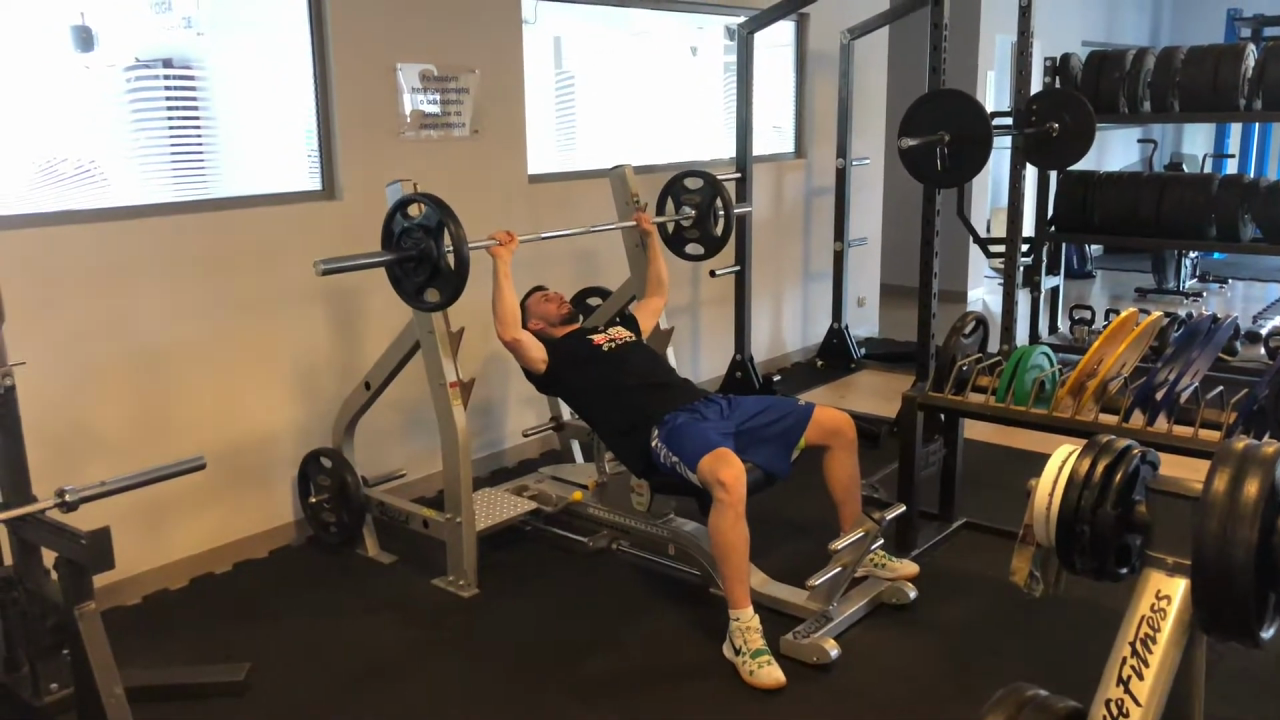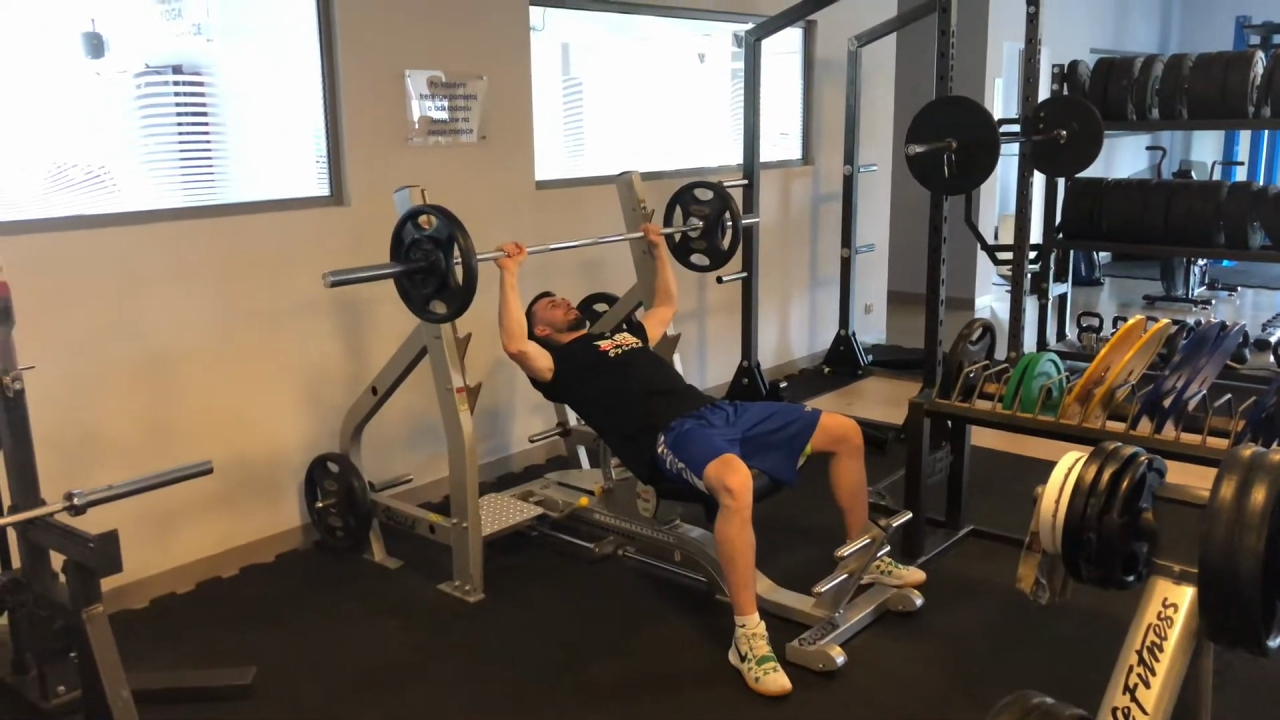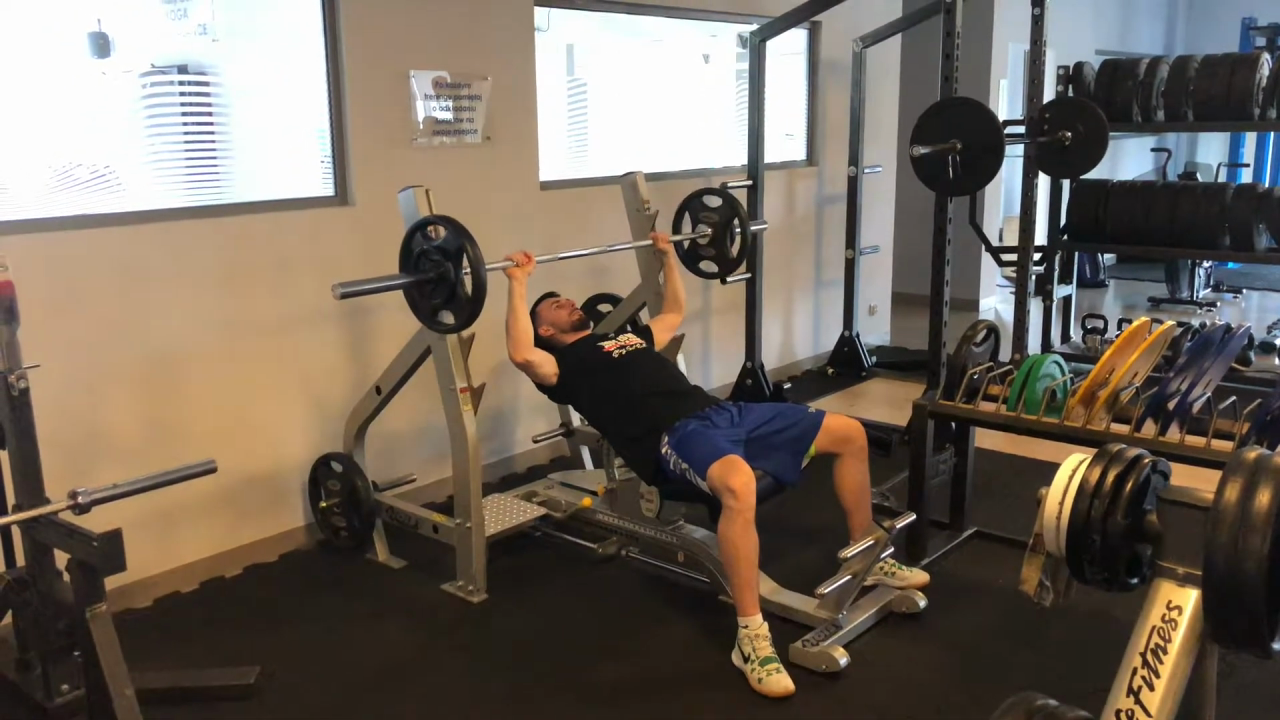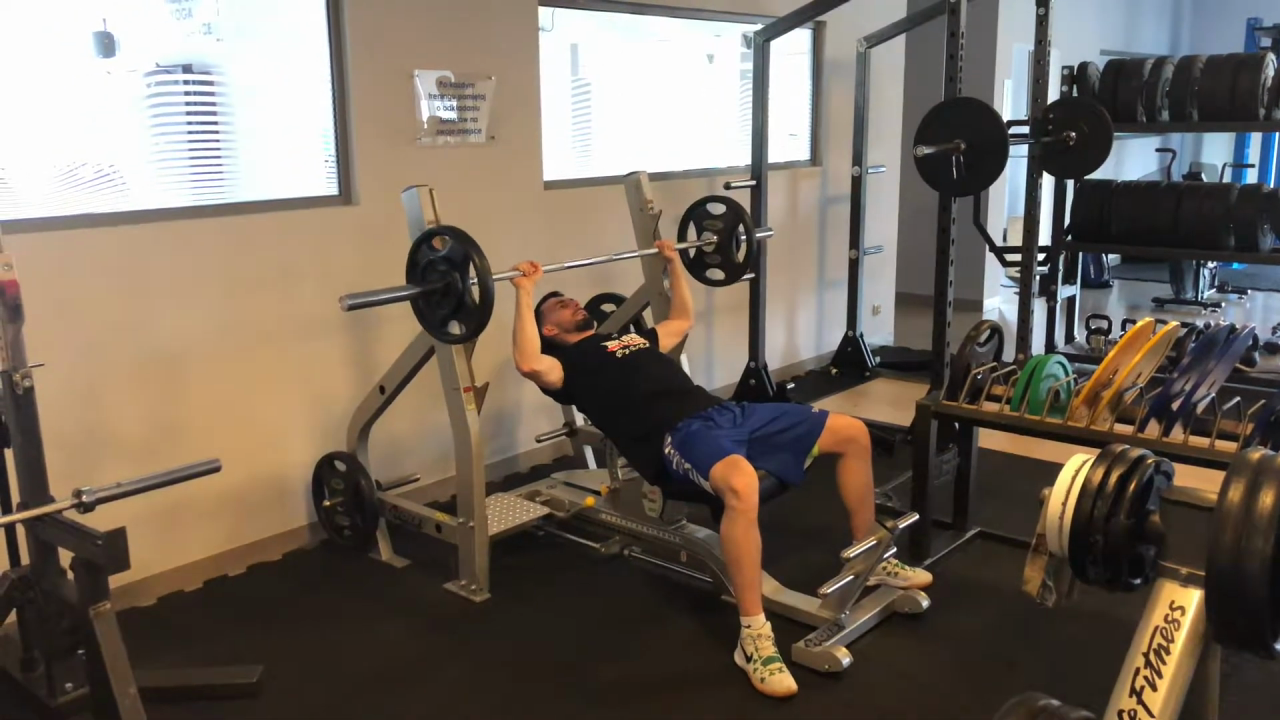
dt=0.5s
person 1, frame 1
left shoulder: (616, 328)
right shoulder: (553, 356)
left elbow: (656, 295)
right elbow: (509, 333)
left wrist: (650, 237)
right wrist: (502, 262)
left hip: (711, 404)
right hip: (664, 428)
left knee: (839, 426)
right knee: (729, 478)
right ankle: (742, 632)
person 1, frame 2
left shoulder: (623, 335)
right shoulder: (560, 361)
left elbow: (666, 305)
right elbow: (515, 344)
left wrist: (658, 249)
right wrist: (510, 273)
left hip: (717, 411)
right hip: (670, 434)
left knee: (846, 433)
right knee: (735, 484)
right ankle: (748, 638)
person 1, frame 3
left shoulder: (627, 336)
right shoulder: (564, 361)
left elbow: (674, 312)
right elbow: (522, 354)
left wrist: (667, 255)
right wrist: (518, 283)
left hip: (720, 412)
right hip: (674, 435)
left knee: (850, 434)
right knee: (738, 485)
right ankle: (751, 639)
person 1, frame 4
left shoulder: (631, 337)
right shoulder: (569, 362)
left elbow: (683, 319)
right elbow: (530, 364)
left wrist: (673, 262)
right wrist: (524, 292)
left hip: (724, 412)
right hip: (677, 435)
left knee: (853, 434)
right knee: (740, 485)
right ankle: (754, 639)
